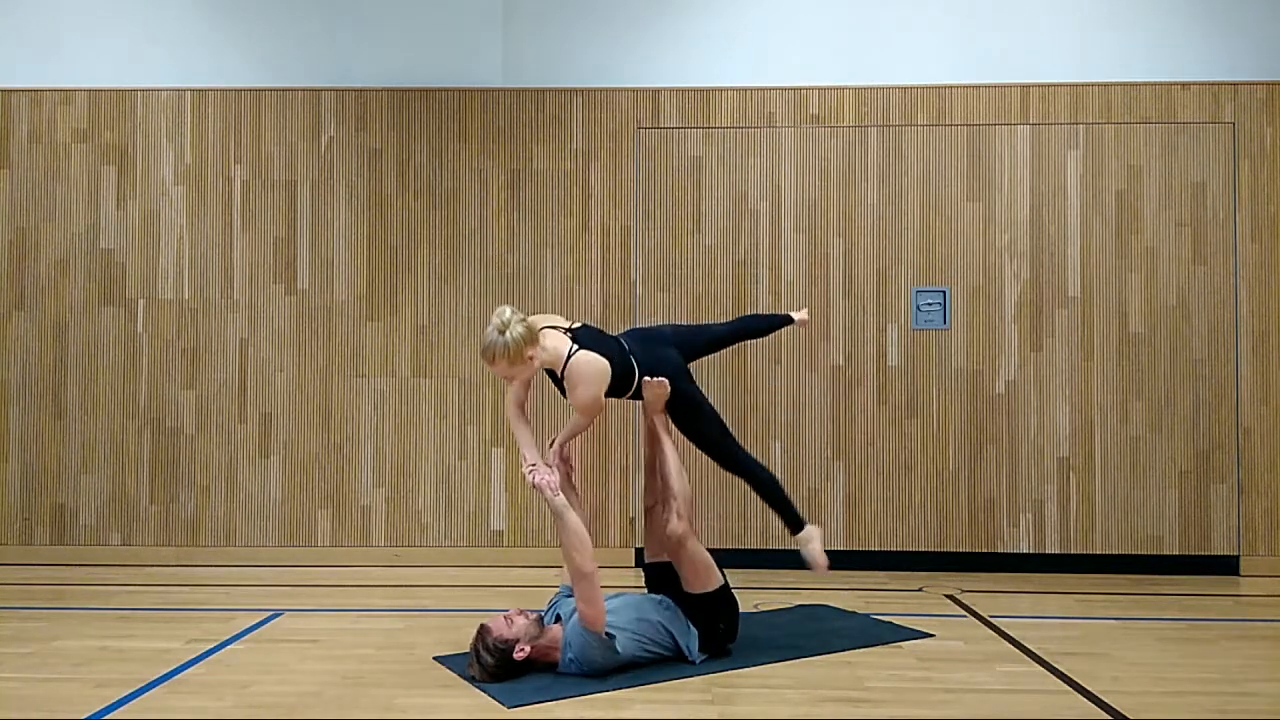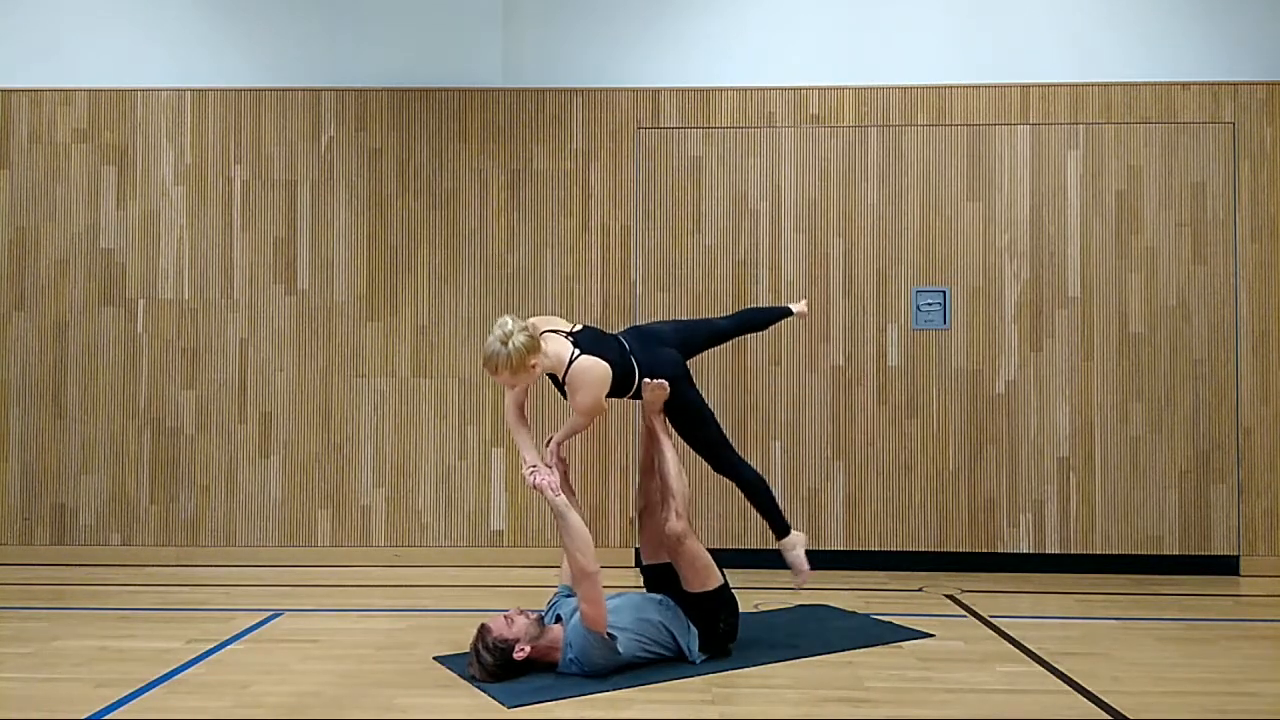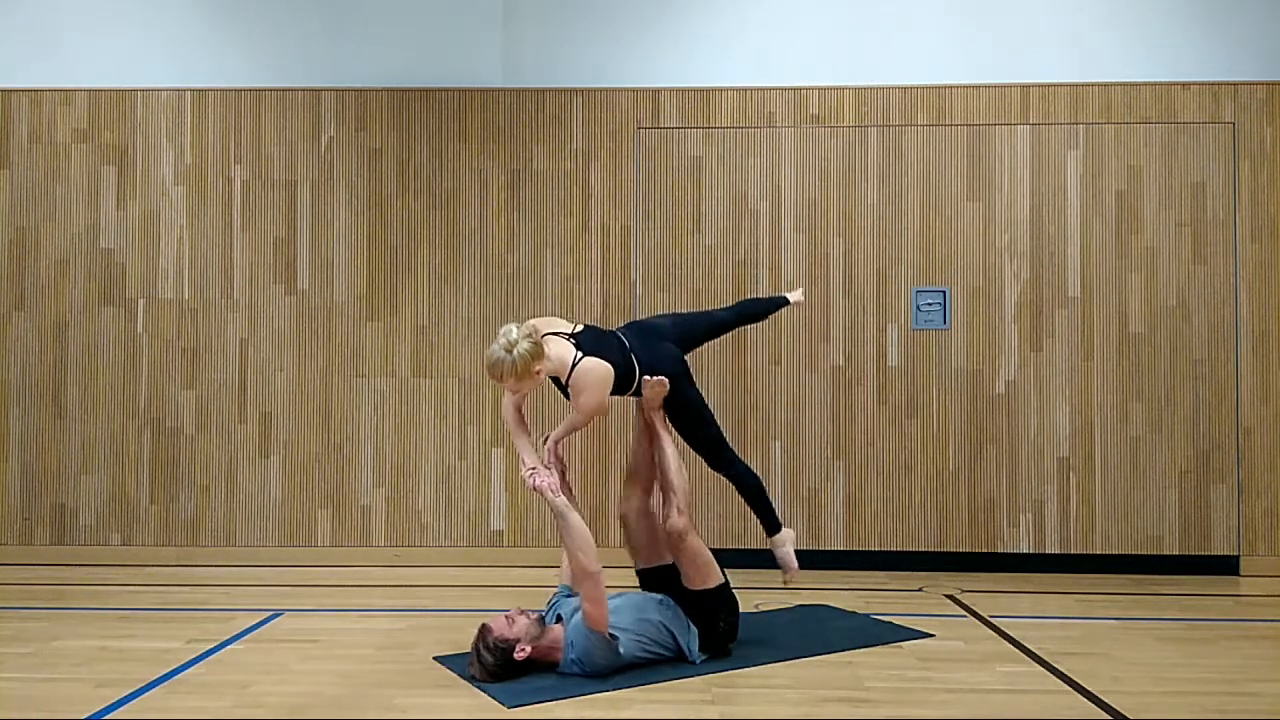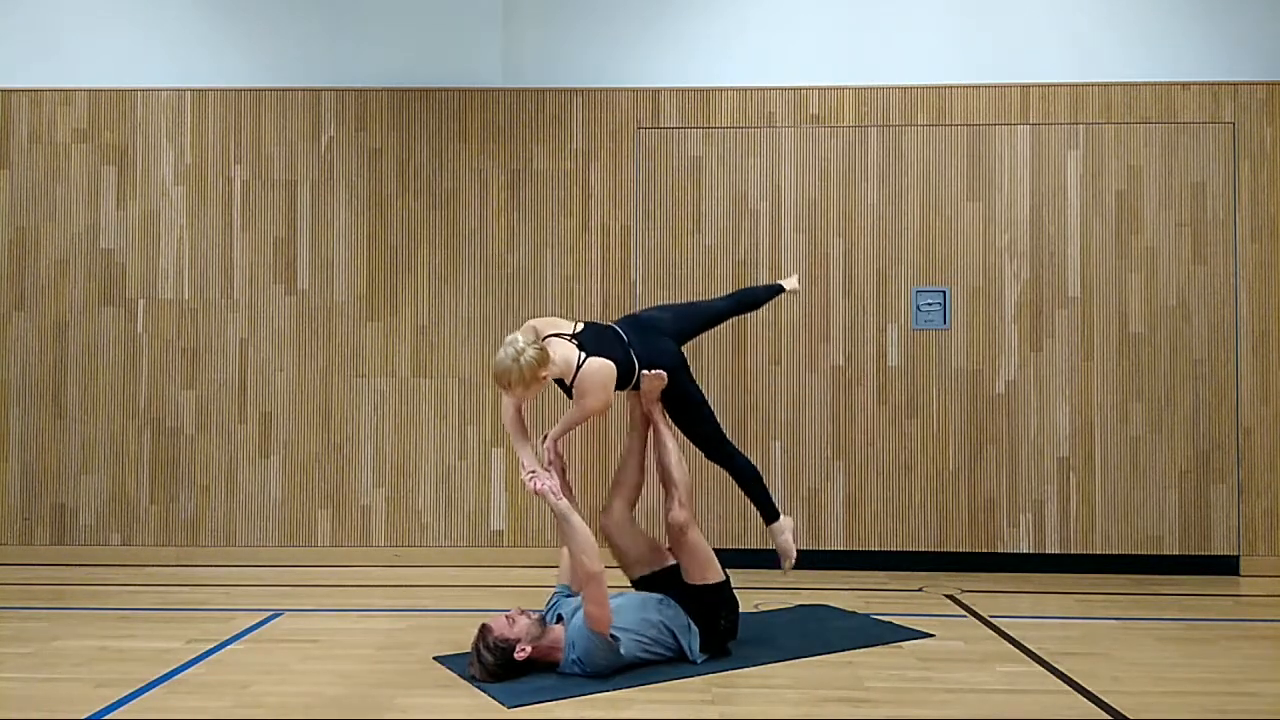
dt=0.1s
person 1, frame 1
left shoulder: (583, 382)
right shoulder: (531, 329)
left elbow: (586, 418)
right elbow: (514, 407)
left wrist: (558, 444)
right wrist: (533, 458)
left hip: (662, 376)
right hip: (634, 347)
left knee: (731, 456)
right knee: (724, 332)
left ankle: (801, 531)
right ankle: (790, 318)
person 1, frame 2
left shoulder: (585, 384)
right shoulder: (531, 331)
left elbow: (583, 417)
right elbow: (514, 407)
left wrist: (555, 442)
right wrist: (531, 456)
left hip: (661, 375)
right hip: (638, 342)
left knee: (726, 460)
right knee: (726, 325)
left ankle: (786, 536)
right ankle: (790, 309)
person 1, frame 3
left shoulder: (588, 387)
right shoulder: (531, 335)
left elbow: (584, 416)
right elbow: (510, 407)
left wrist: (553, 440)
right wrist: (530, 458)
left hip: (661, 371)
right hip: (637, 337)
left knee: (721, 457)
right knee: (722, 317)
left ankle: (778, 534)
right ankle: (786, 300)
person 1, frame 4
left shoulder: (592, 386)
right shoulder: (532, 333)
left elbow: (583, 408)
right elbow: (510, 406)
left wrist: (554, 436)
right wrist: (528, 459)
left hip: (661, 366)
right hip: (638, 327)
left knee: (718, 449)
right knee: (720, 307)
left ankle: (776, 521)
right ankle: (782, 286)
person 2, frame 1
left shoulder: (557, 614)
right shoulder: (582, 653)
left elbow: (577, 567)
right elbow: (584, 572)
left wrist: (565, 484)
right wrist: (557, 502)
left hip: (672, 607)
right hip: (704, 626)
right knee: (676, 528)
right ankle: (656, 416)
person 2, frame 2
left shoulder: (555, 616)
right shoulder: (582, 653)
left elbow: (576, 557)
right elbow: (587, 571)
left wrist: (562, 481)
right wrist: (558, 503)
left hip: (671, 604)
right hip: (705, 626)
right knee: (674, 527)
right ankle: (655, 418)
person 2, frame 3
left shoulder: (556, 615)
right shoulder: (583, 653)
left elbow: (574, 558)
right elbow: (589, 572)
left wrist: (560, 483)
right wrist: (559, 504)
left hip: (671, 603)
right hip: (705, 626)
right knee: (676, 524)
right ankle: (654, 415)
person 2, frame 4
left shoulder: (556, 616)
right shoulder: (585, 653)
left elbow: (573, 547)
right elbow: (592, 572)
left wrist: (560, 481)
right wrist: (559, 505)
left hip: (672, 606)
right hip: (705, 624)
left knee: (615, 516)
right knee: (679, 518)
left ankle: (642, 418)
right ankle: (652, 410)
